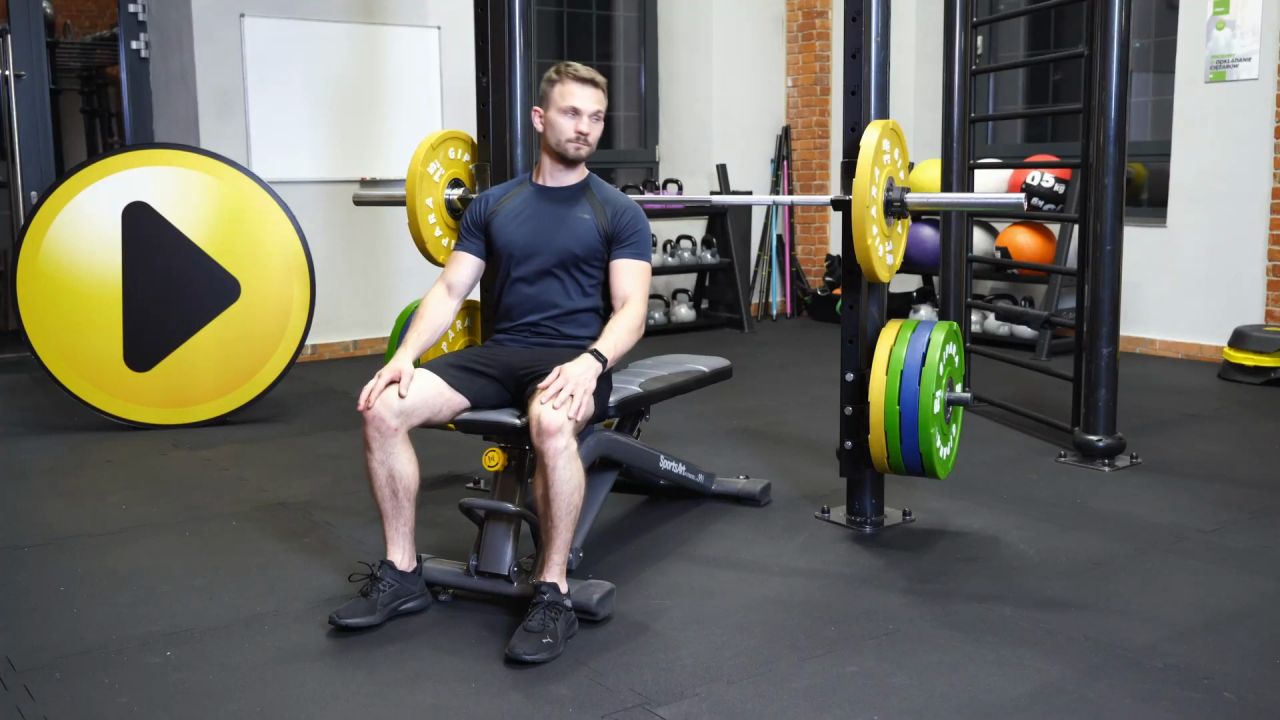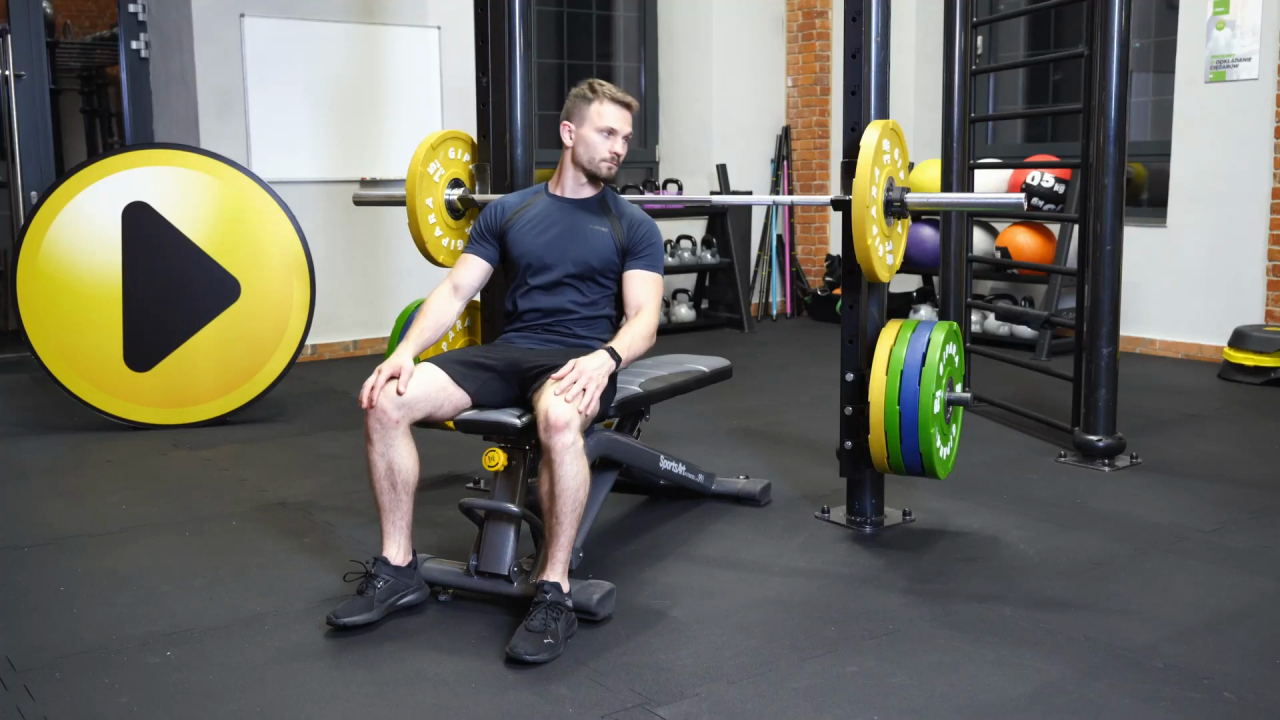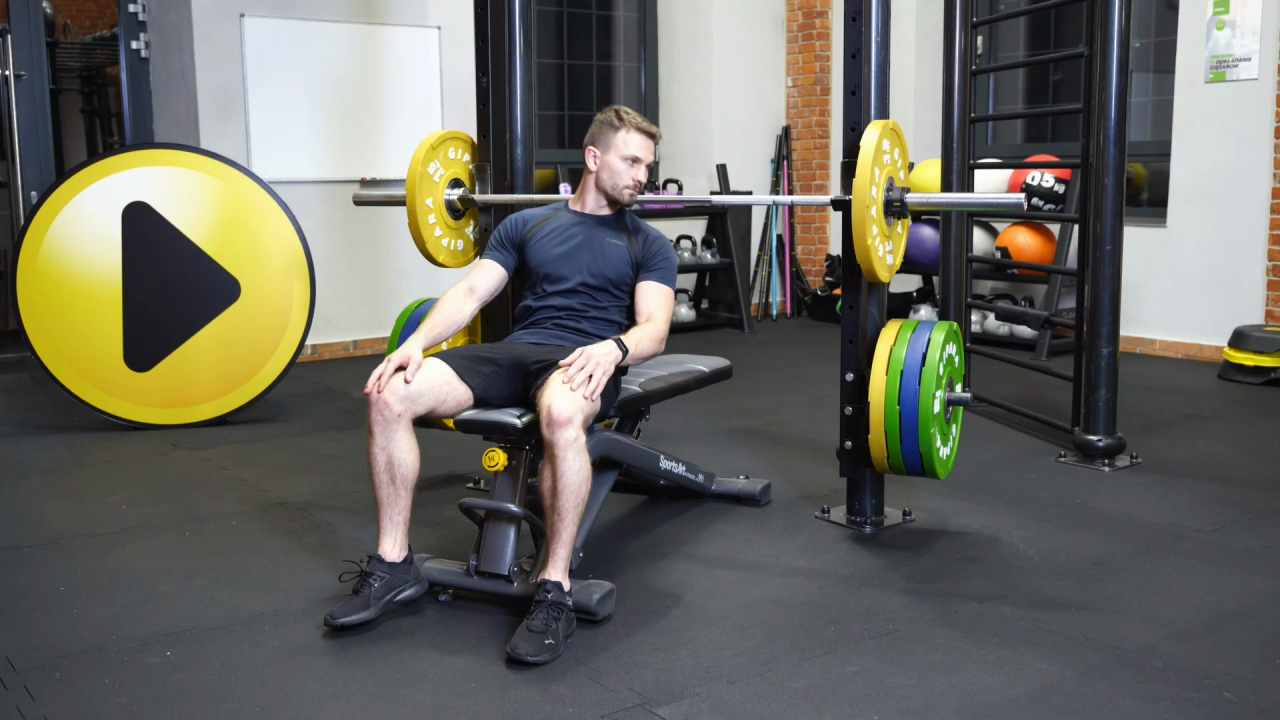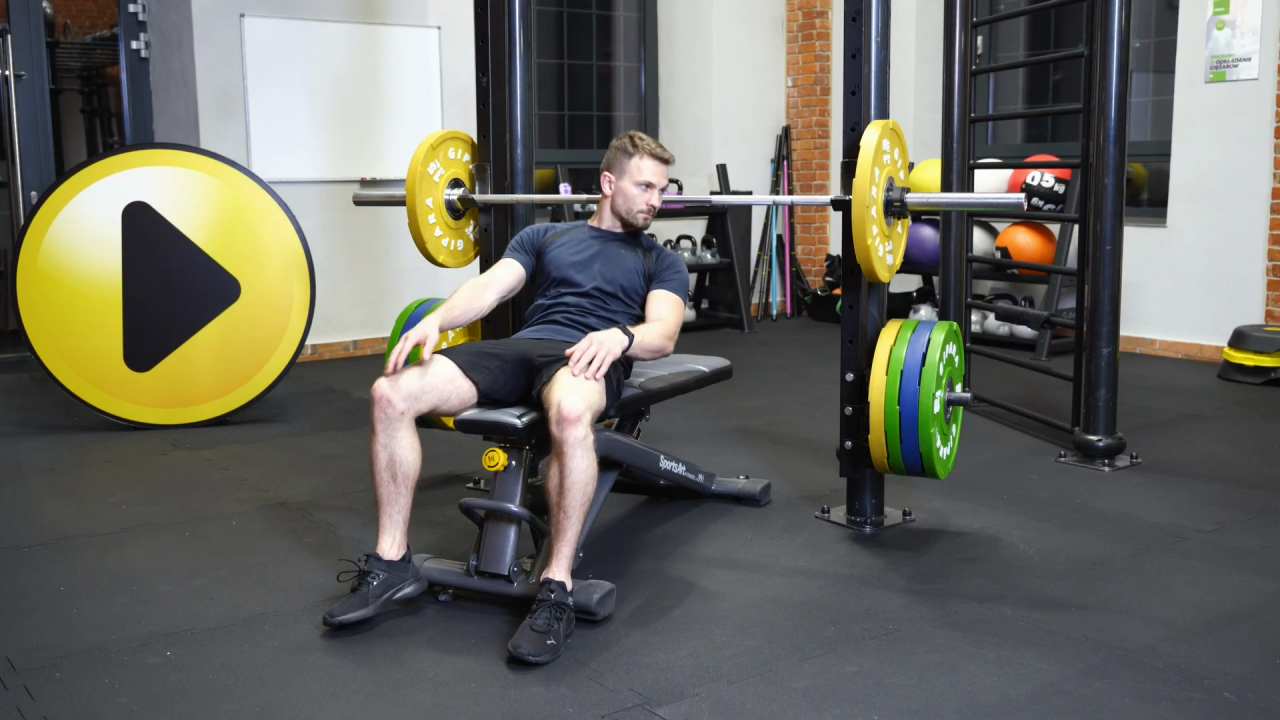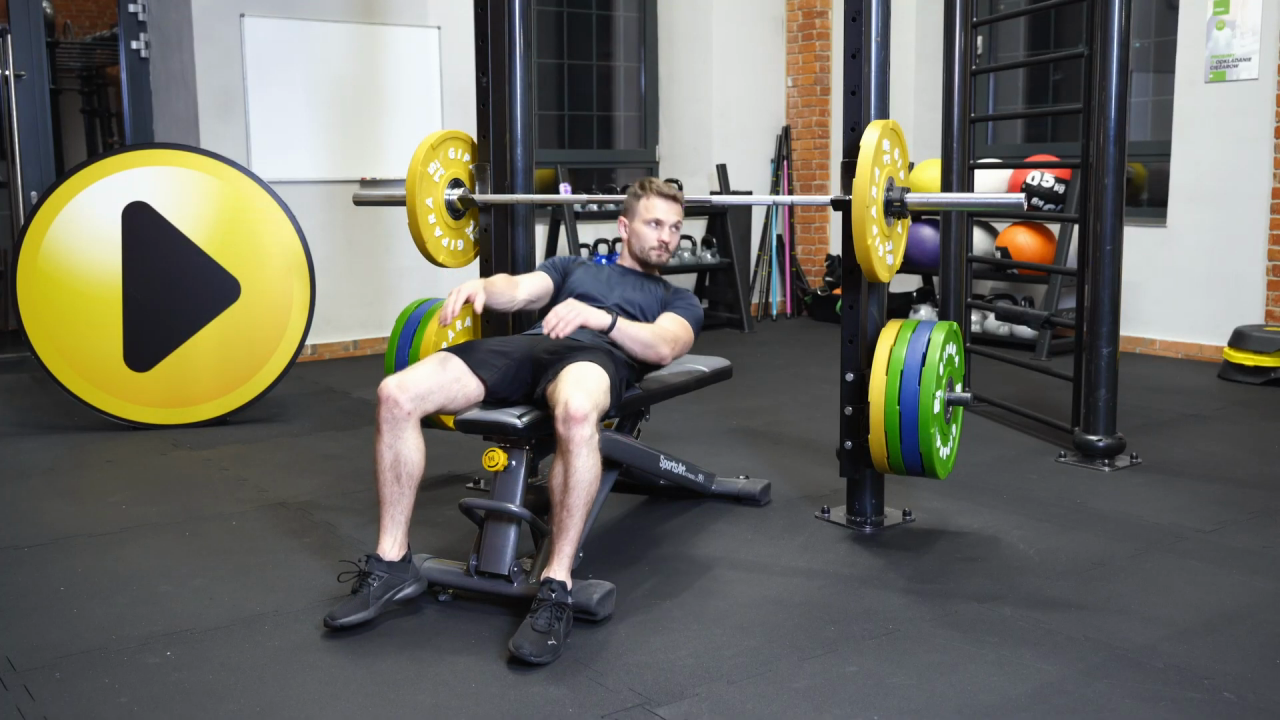
dt=0.3s
person 1, frame 1
left shoulder: (618, 213)
right shoulder: (492, 204)
left elbow: (631, 309)
right elbow: (450, 289)
left wrist: (592, 361)
right wrist: (406, 355)
left hip: (573, 359)
right hip: (499, 353)
left knee: (552, 425)
right knee: (382, 409)
left ankle: (553, 595)
right ankle: (402, 572)
person 1, frame 2
left shoulder: (634, 227)
right shoulder: (506, 212)
left elbow: (644, 321)
right elbow: (456, 289)
left wrist: (606, 356)
right wrist: (405, 350)
left hip: (579, 360)
right hip: (508, 353)
left knee: (559, 419)
right knee: (385, 401)
left ankle: (554, 594)
right ankle: (397, 567)
person 1, frame 3
left shoulder: (648, 244)
right shoulder: (526, 224)
left elbow: (654, 328)
right elbow: (471, 291)
left wrist: (613, 347)
right wrist: (417, 342)
left hip: (582, 362)
right hip: (515, 350)
left knee: (561, 415)
right knee: (389, 397)
left ankle: (554, 592)
right ankle: (394, 563)
person 1, frame 4
left shoulder: (663, 264)
right shoulder: (546, 236)
left elbow: (663, 337)
right elbow: (489, 289)
left wrist: (619, 335)
right wrist: (440, 316)
left hip: (587, 357)
right hip: (519, 347)
left knee: (570, 415)
right knee: (390, 394)
left ankle: (556, 591)
right ankle: (392, 562)
person 1, frame 5
left shoulder: (679, 301)
right shoulder: (573, 267)
left elbow: (664, 348)
right elbow: (519, 292)
left wrist: (601, 318)
right wrist: (479, 285)
left hip: (593, 358)
right hip: (527, 347)
left knee: (575, 413)
right knee: (396, 395)
left ankle: (556, 590)
right ankle: (393, 563)
